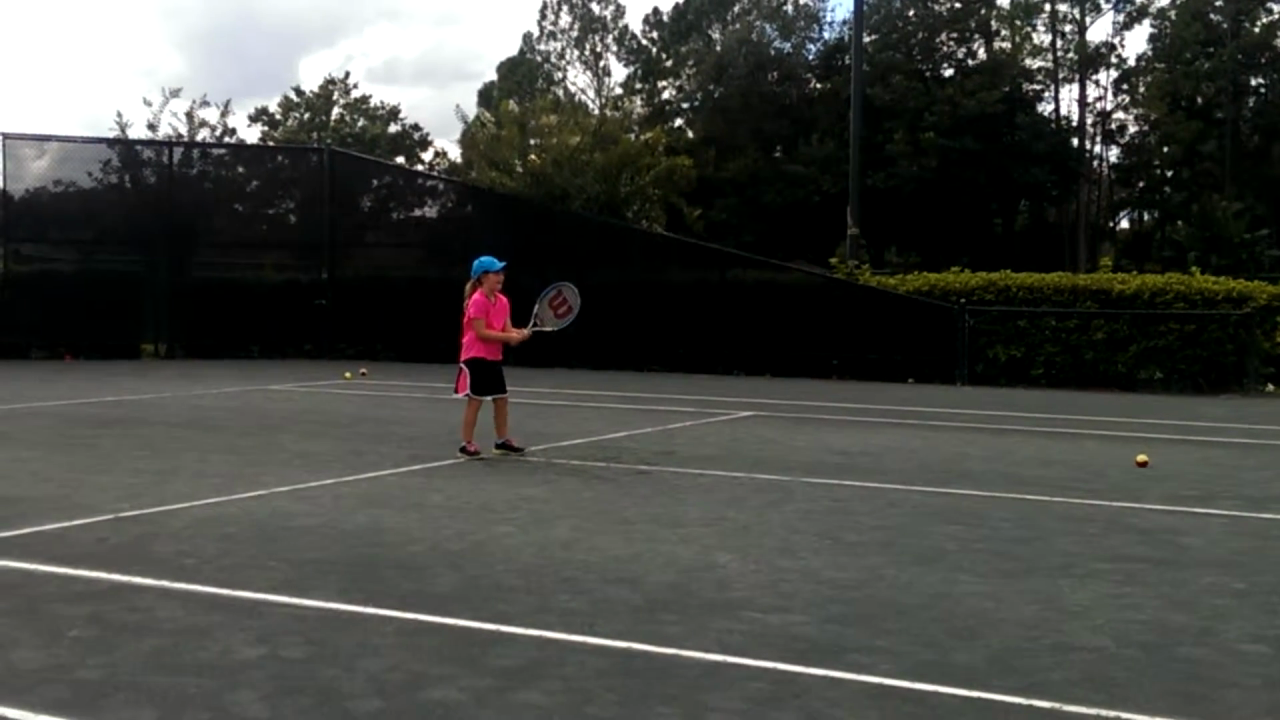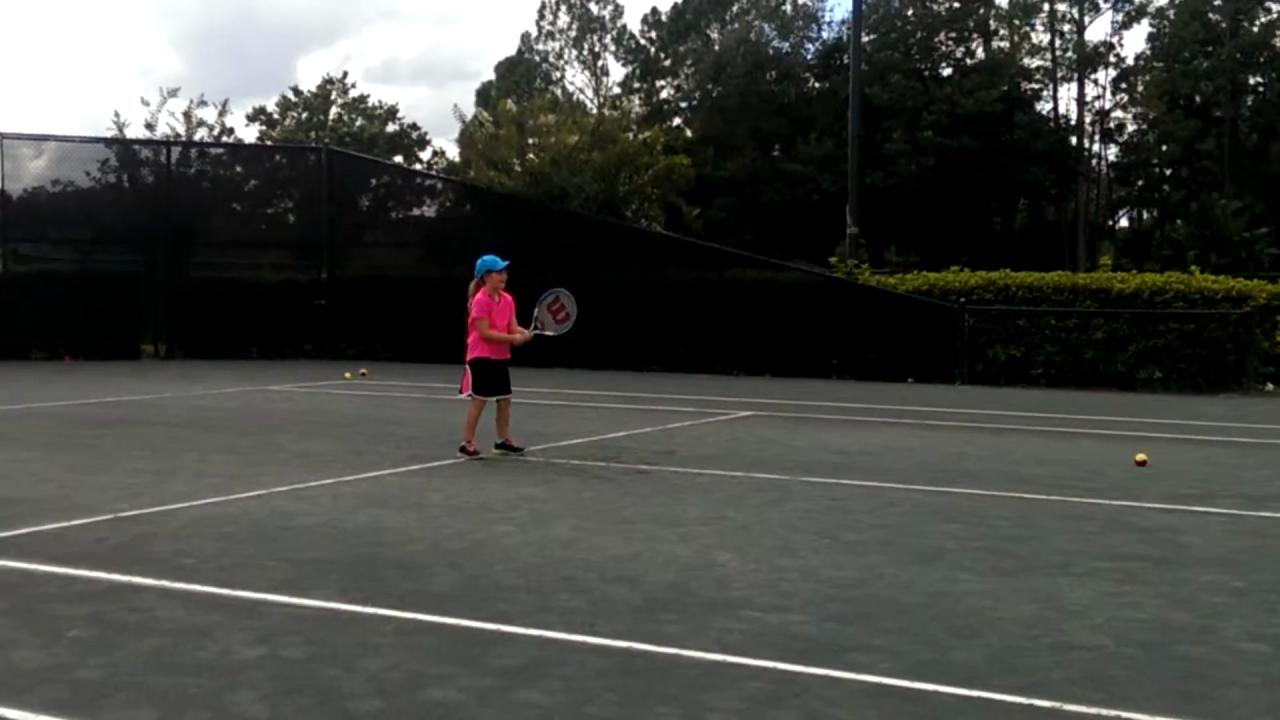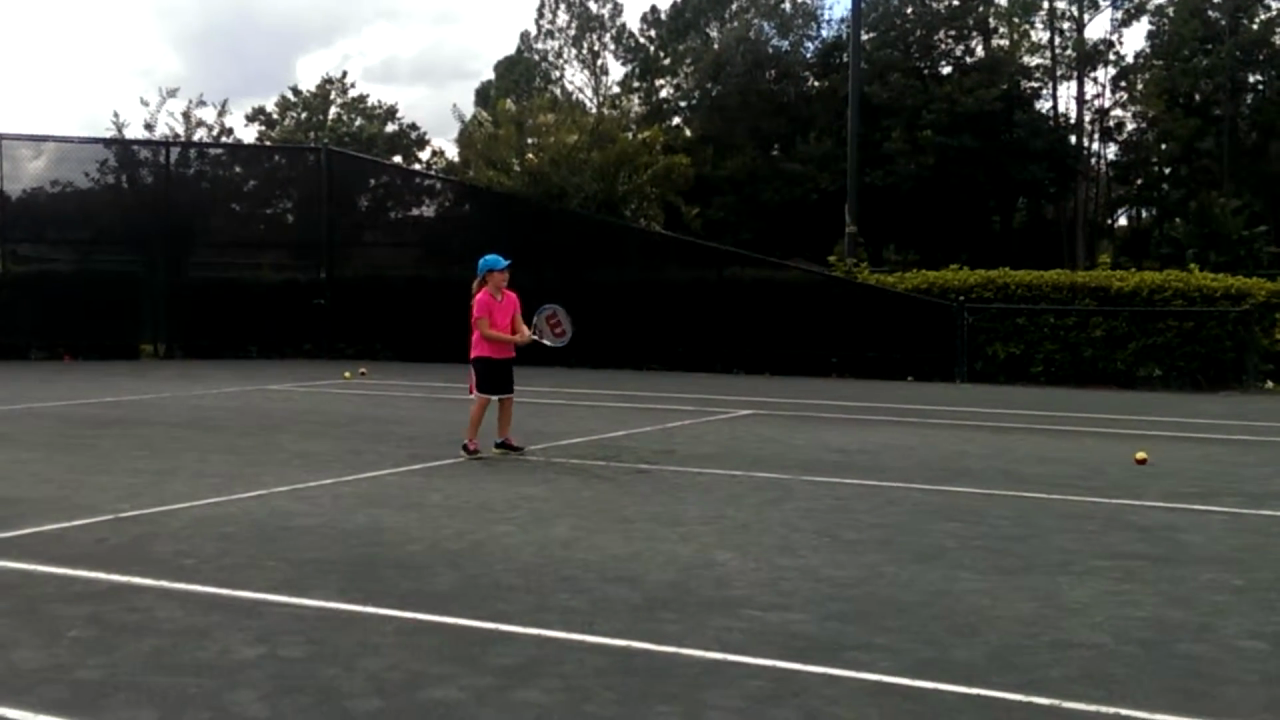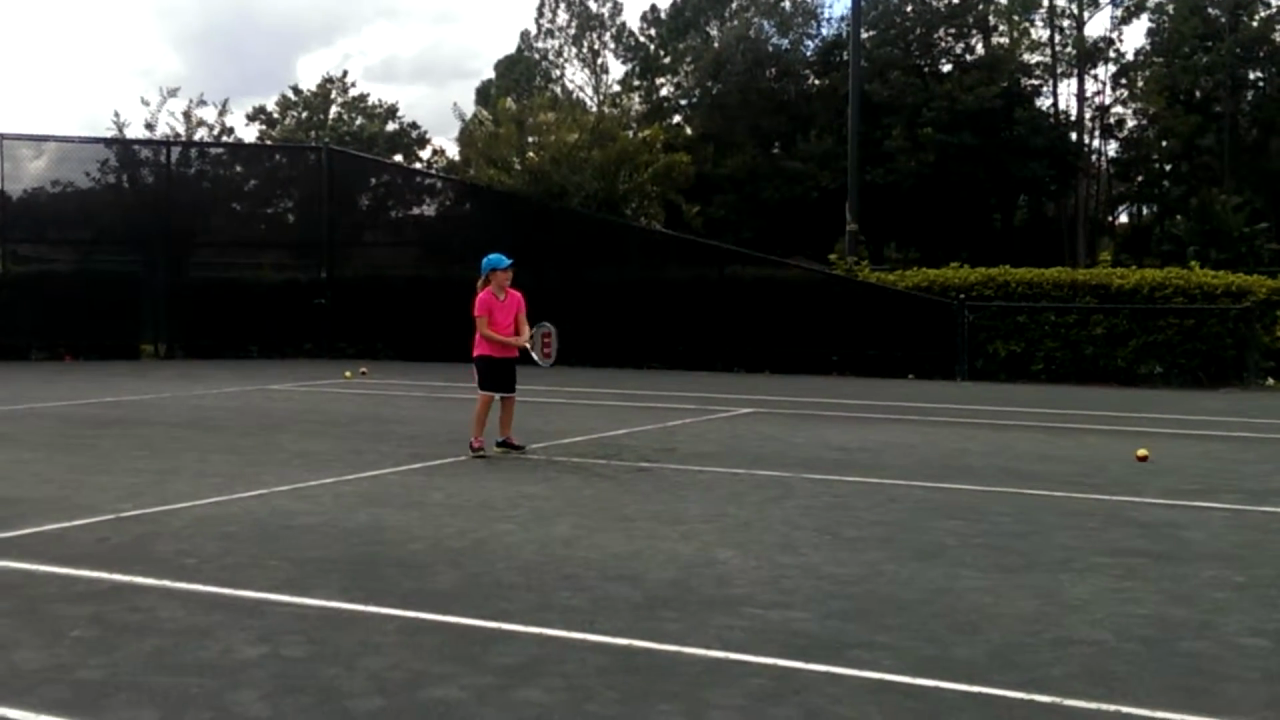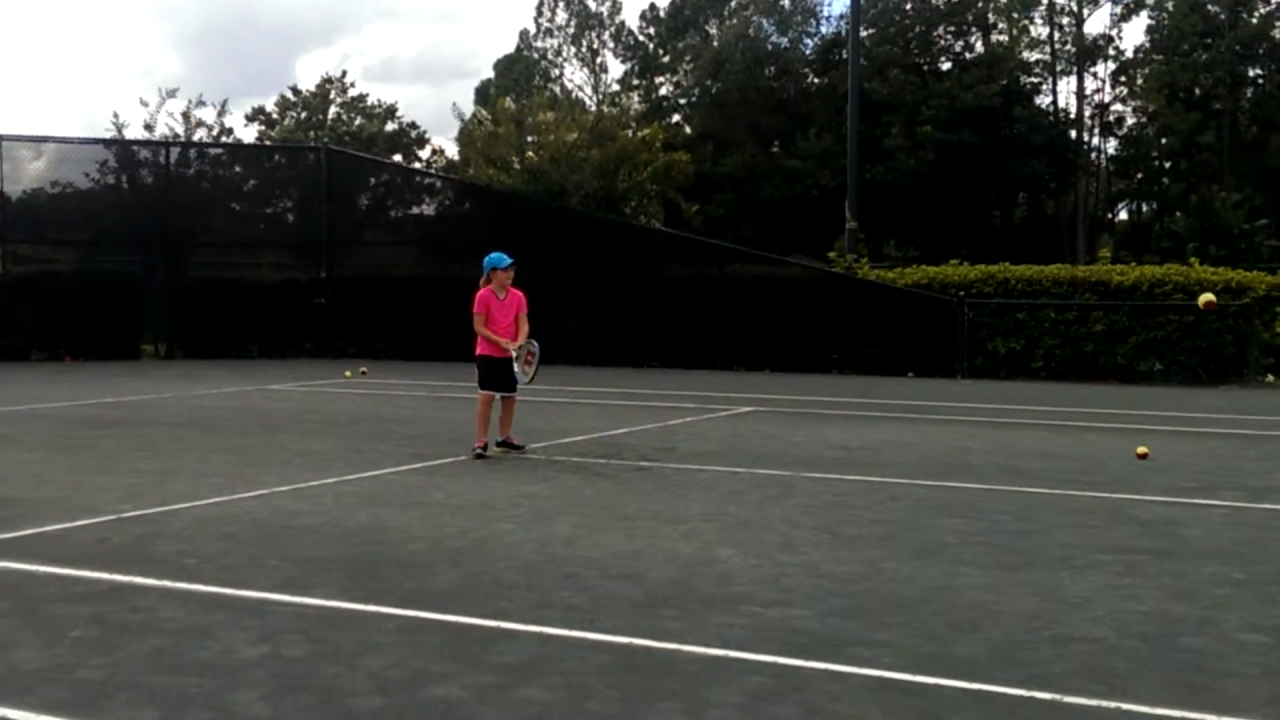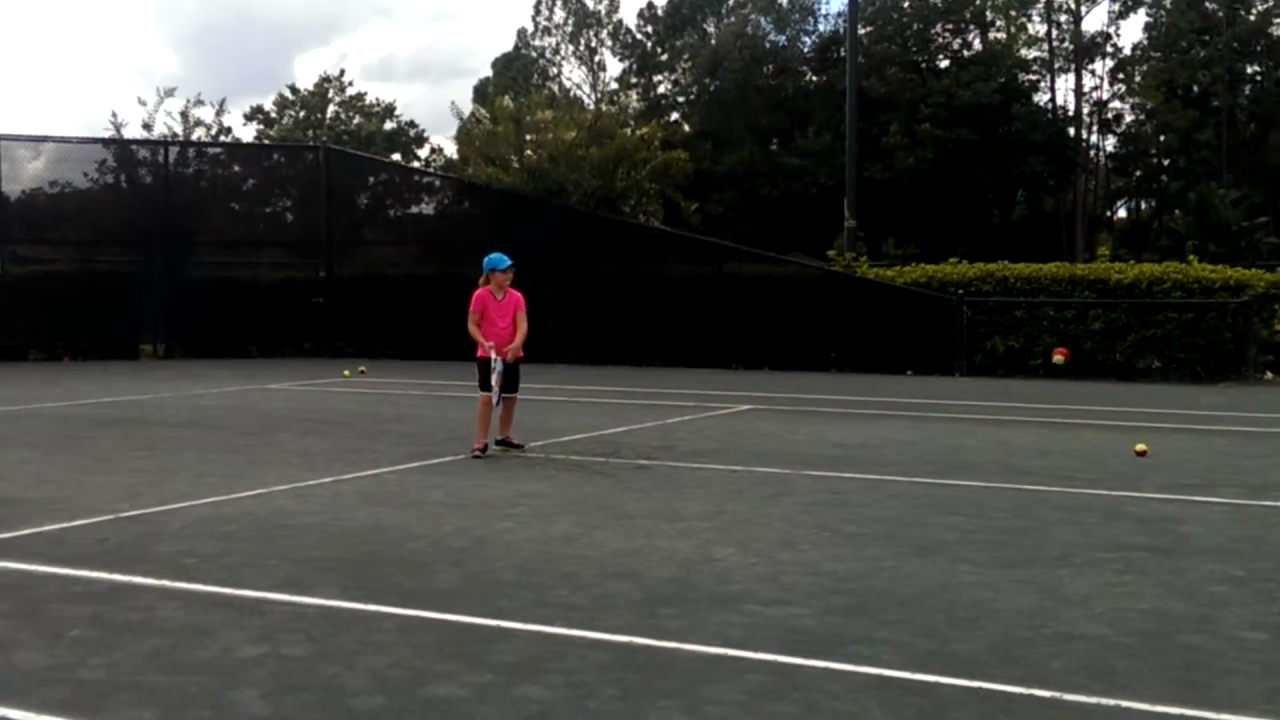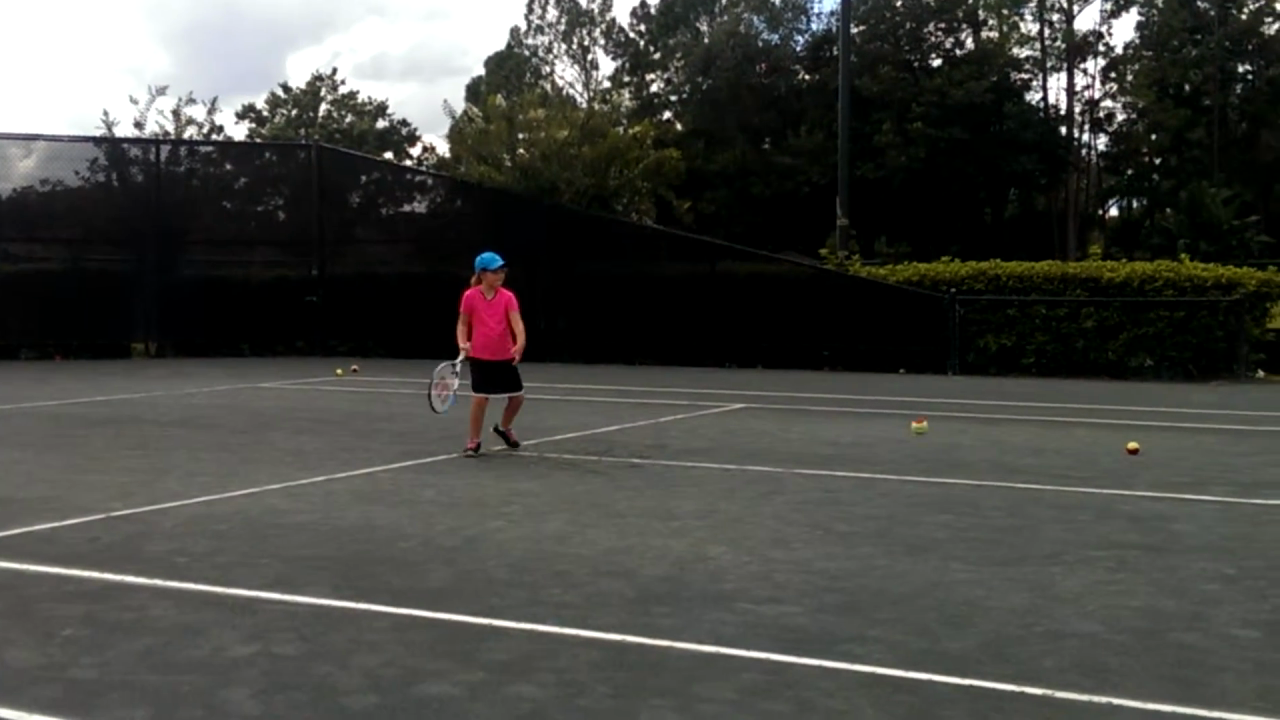
dt=0.1s
person 1, frame 1
left shoulder: (502, 301)
right shoulder: (478, 301)
left elbow: (506, 329)
right elbow: (480, 332)
left wrist: (519, 333)
right wrist: (508, 338)
left hip: (494, 358)
right hip: (476, 357)
left knee: (501, 399)
right knee: (475, 400)
left ankle: (502, 441)
right ankle: (466, 444)
person 1, frame 2
left shoulder: (507, 299)
right shoulder: (480, 300)
left elbow: (513, 327)
right elbow: (484, 332)
left wrist: (523, 333)
right wrist: (512, 338)
left hip: (501, 357)
right hip: (481, 357)
left knee: (505, 399)
right knee: (478, 401)
left ankle: (503, 440)
right ankle: (467, 444)
person 1, frame 3
left shoulder: (512, 298)
right shoulder: (482, 299)
left elbow: (518, 324)
right elbow: (484, 331)
left wrist: (525, 334)
right wrist: (513, 339)
left hip: (505, 356)
right hip: (484, 356)
left knee: (507, 398)
right knee: (483, 399)
left ankle: (503, 440)
right ankle: (470, 442)
person 1, frame 4
left shoulder: (516, 297)
right shoulder: (484, 297)
left elbow: (523, 324)
right elbow: (482, 330)
left wrist: (525, 339)
right wrist: (508, 340)
left hip: (509, 356)
right hip: (487, 355)
left knee: (509, 397)
right knee: (486, 397)
left ankle: (504, 438)
right ankle: (476, 440)
person 1, frame 5
left shoulder: (518, 296)
right shoulder: (483, 296)
left elbow: (523, 324)
right elbow: (478, 327)
left wrist: (519, 342)
right wrist: (500, 341)
left hip: (509, 356)
right hip: (488, 354)
left knee: (510, 397)
right knee: (486, 396)
left ankle: (504, 438)
right ankle: (481, 441)
person 1, frame 6
left shoulder: (516, 297)
right shoulder: (480, 296)
left elbow: (522, 324)
right elbow: (472, 325)
left wrist: (517, 344)
right wrist: (484, 342)
left hip: (511, 356)
right hip: (487, 356)
left knee: (510, 398)
right knee: (486, 398)
left ankle: (502, 437)
right ankle: (481, 441)
person 1, frame 7
left shoulder: (508, 297)
right shoulder: (470, 296)
left elbow: (517, 323)
right elbow: (463, 324)
left wrist: (521, 343)
right wrist: (462, 342)
left hip: (505, 357)
right hip: (480, 357)
left knee: (517, 396)
right knee: (480, 398)
left ankle: (504, 428)
right ankle: (474, 441)
